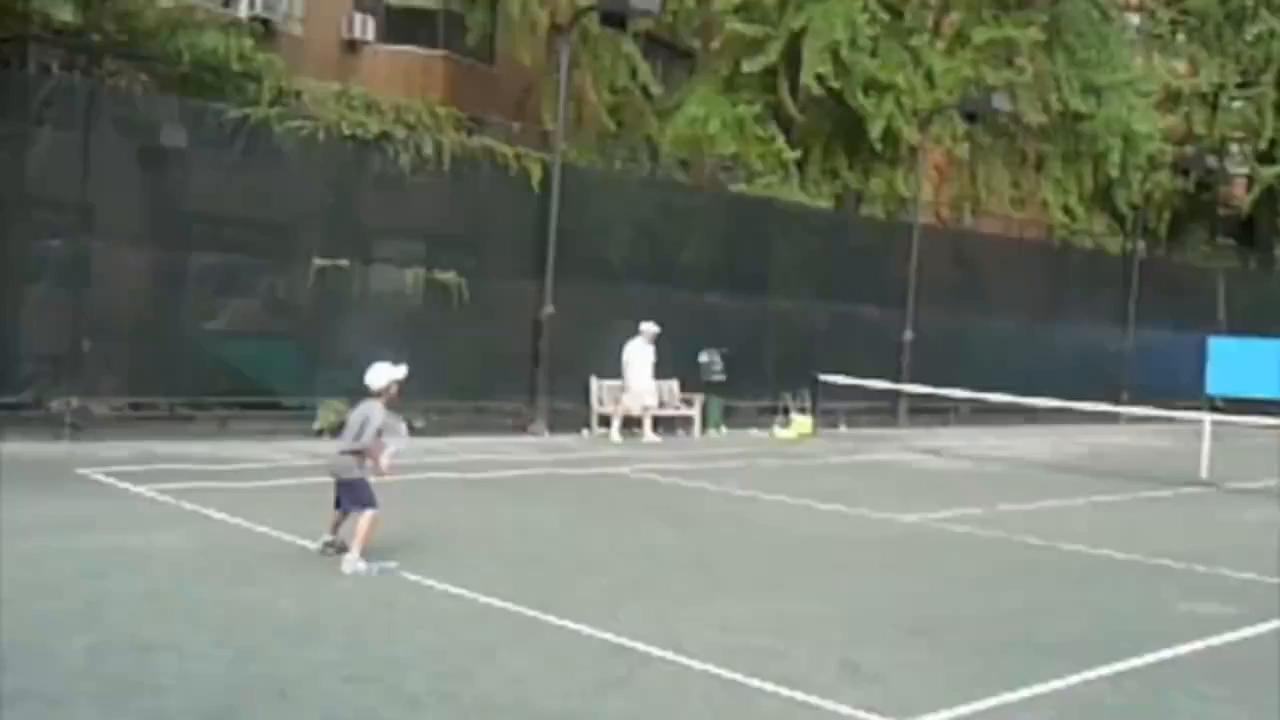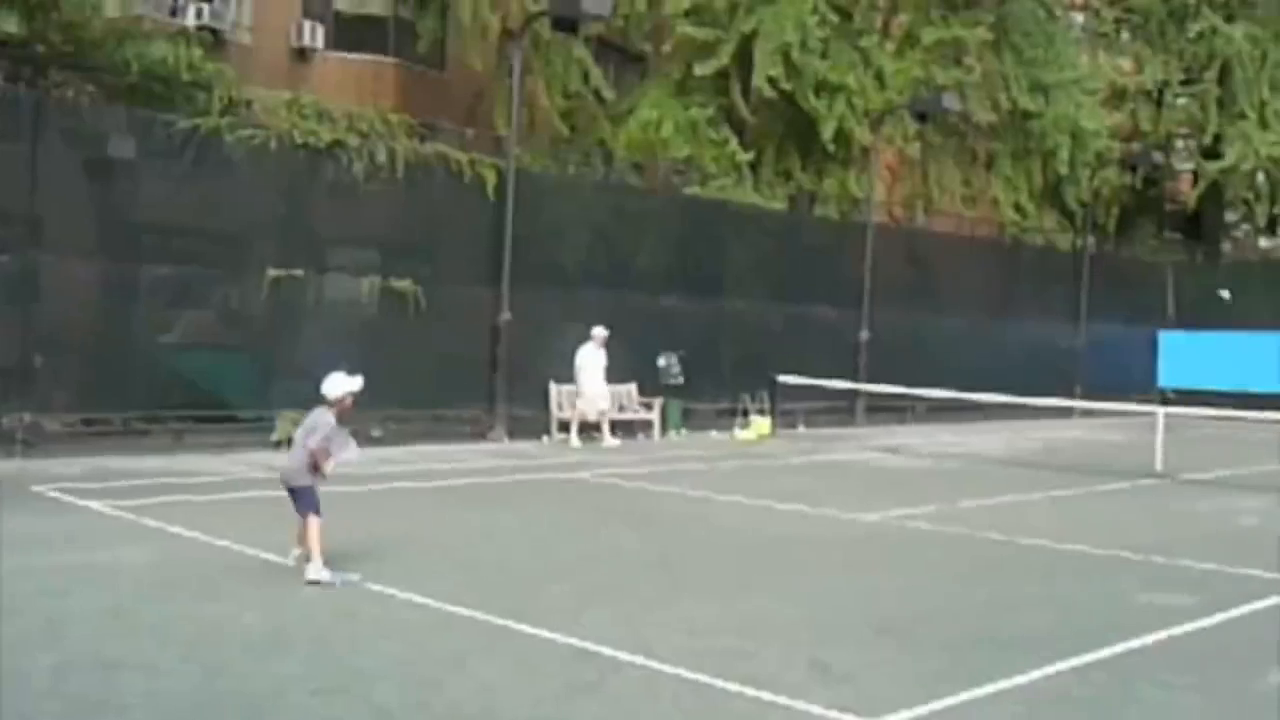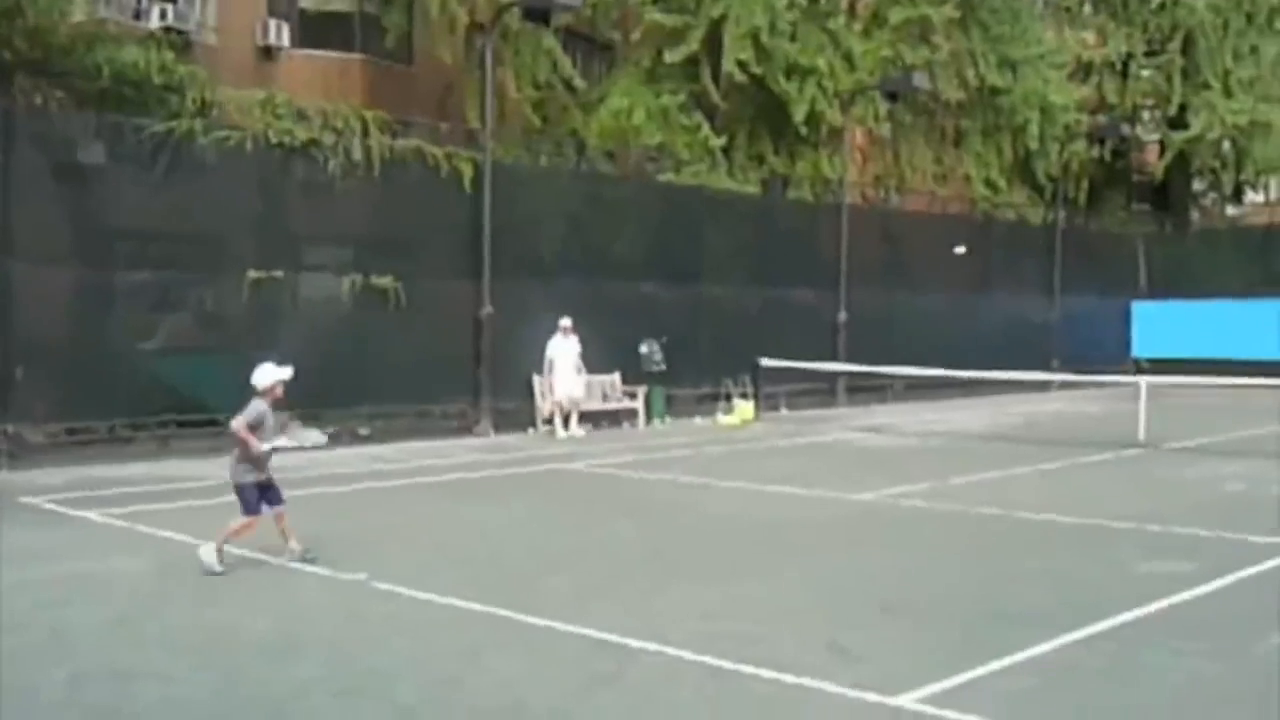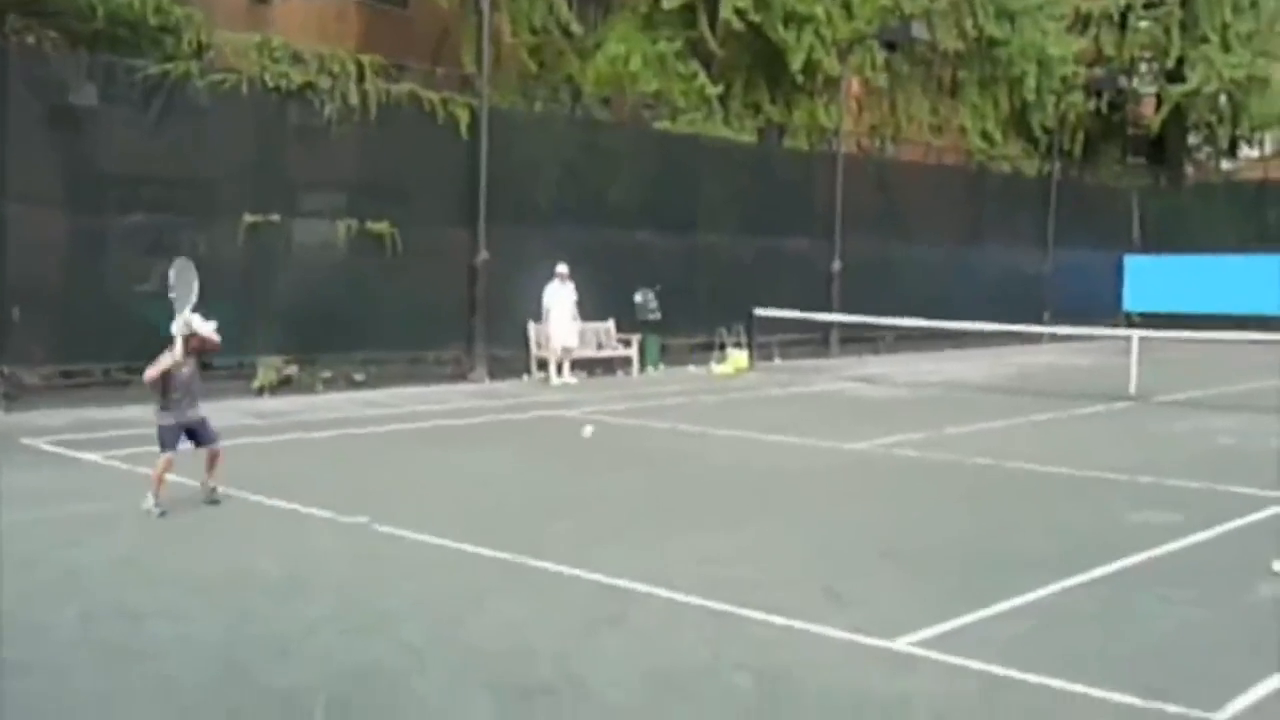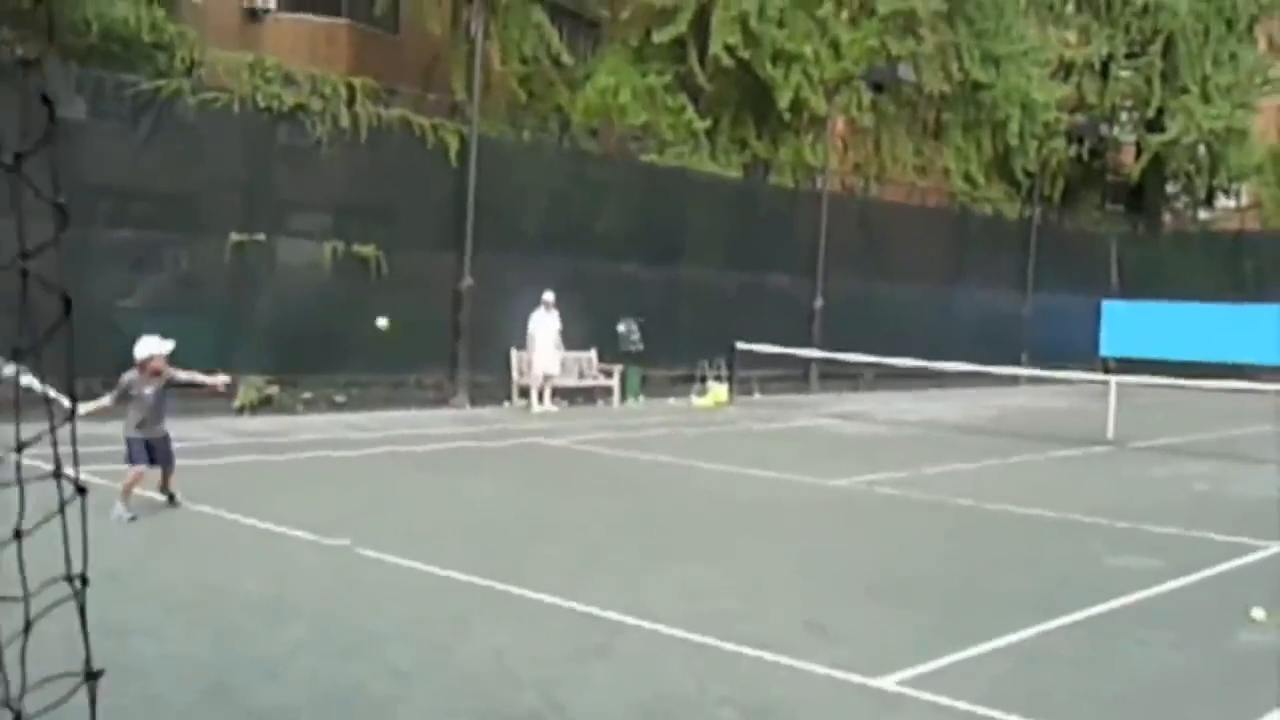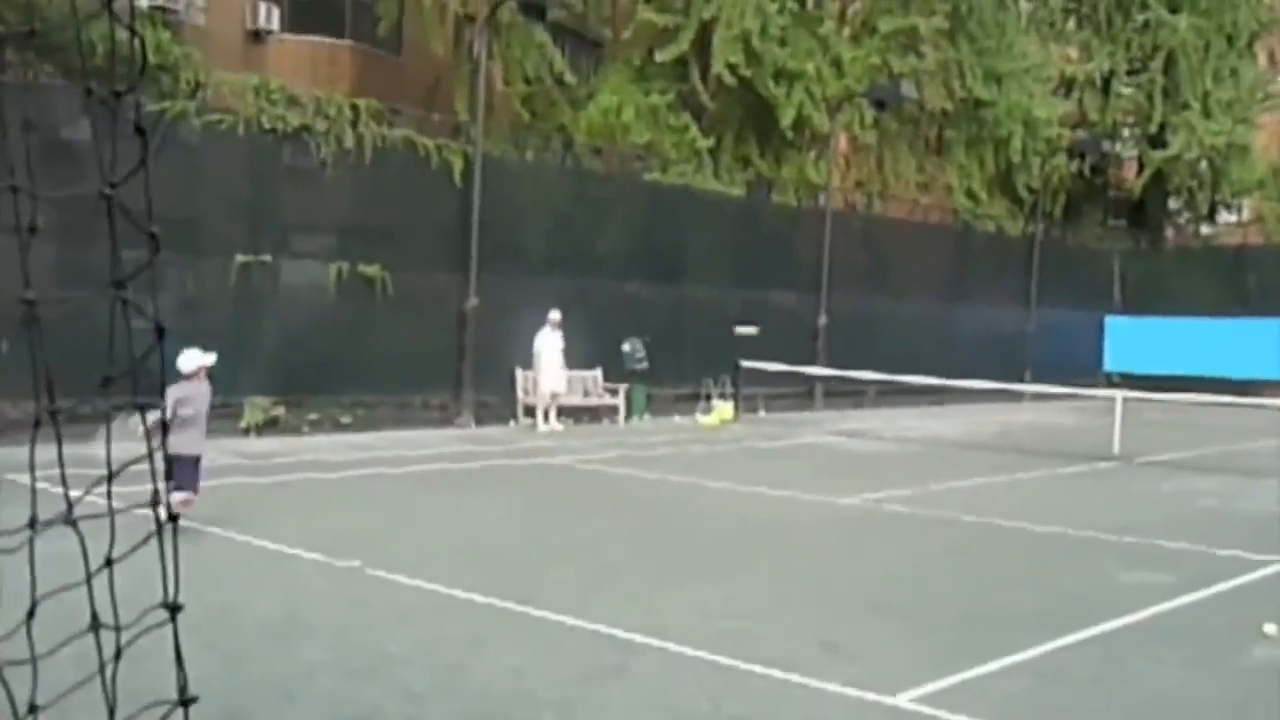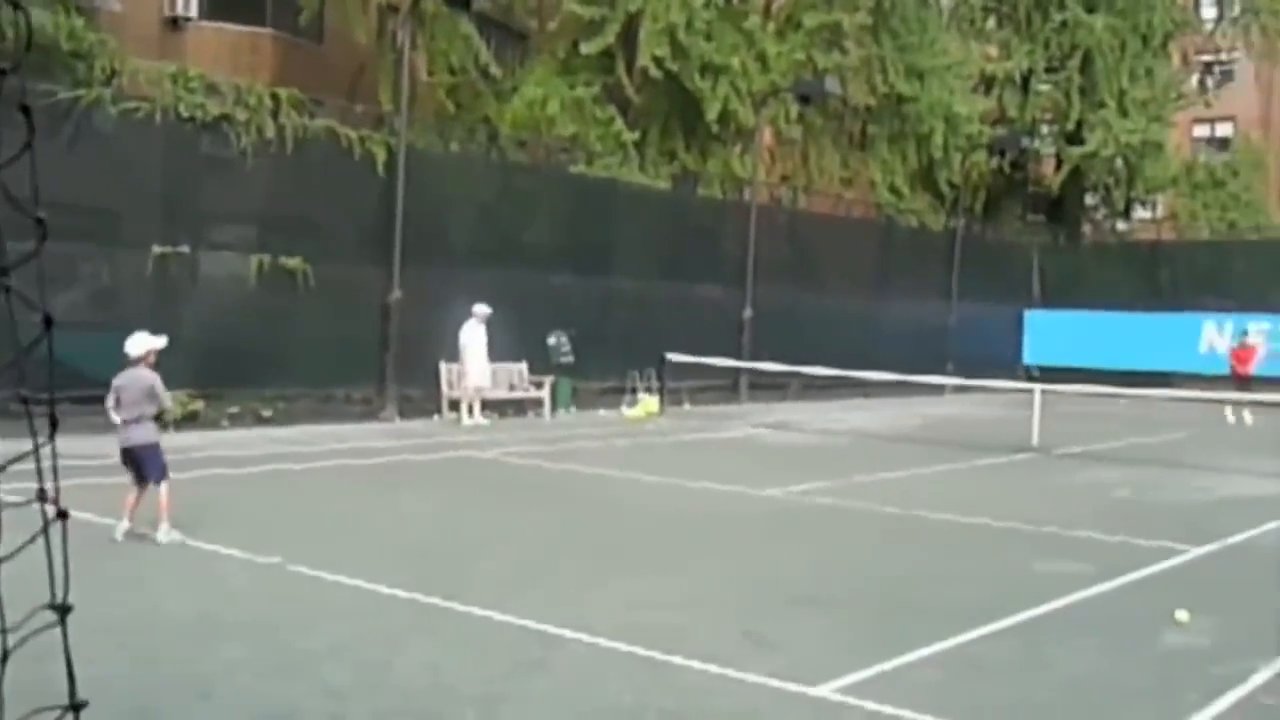
dt=0.5s
person 1, frame 1
left shoulder: (366, 406)
right shoulder: (378, 412)
right elbow: (367, 442)
left wrist: (377, 454)
right wrist: (378, 462)
left hip: (342, 463)
right hip: (350, 467)
left knee: (345, 506)
right knee: (369, 510)
left ankle: (329, 540)
right ankle: (353, 559)
person 1, frame 2
left shoulder: (319, 412)
right shoulder: (328, 421)
left elbow: (298, 435)
right elbow: (313, 446)
right wrist: (324, 465)
left hip: (293, 470)
right hip: (300, 474)
left knee: (308, 514)
right knee: (314, 517)
left ankle: (299, 552)
right ankle: (316, 568)
person 1, frame 3
left shoulder: (267, 408)
right shoulder: (259, 408)
right elbow: (235, 425)
right wrist: (252, 443)
left hip: (261, 472)
right hip: (245, 472)
left knee: (279, 509)
right knee: (251, 518)
left ankle: (294, 548)
right ankle: (213, 550)
person 1, frame 4
left shoulder: (194, 349)
right shoulder: (168, 356)
left elbow: (215, 340)
right elbow: (147, 377)
left wrist: (194, 327)
right wrist: (171, 361)
left hip: (193, 414)
right hip: (169, 417)
left knee: (214, 448)
right knee: (167, 457)
left ankle: (208, 485)
right ankle: (152, 499)
person 1, frame 5
left shoulder: (166, 373)
right shoulder: (130, 380)
left elbow: (188, 376)
right elbow: (112, 399)
left wrist: (212, 380)
right wrist: (86, 407)
left hip: (157, 432)
right hip: (135, 433)
left knee: (168, 465)
right knee: (137, 471)
left ankle: (166, 489)
right ankle: (122, 505)
person 1, frame 6
left shoulder: (171, 391)
right shoulder: (205, 389)
left elbow: (165, 417)
left wrist: (151, 426)
left hip: (171, 447)
right hip: (190, 450)
left knee: (176, 488)
right knee: (186, 495)
right ankle: (164, 509)
person 1, frame 7
left shoulder: (118, 379)
right shoulder: (151, 378)
left elbow: (110, 407)
right elbow: (166, 405)
left hip: (125, 440)
right hip: (145, 438)
left knee: (141, 484)
right knee: (161, 481)
left ankle: (124, 526)
right ankle: (164, 528)
